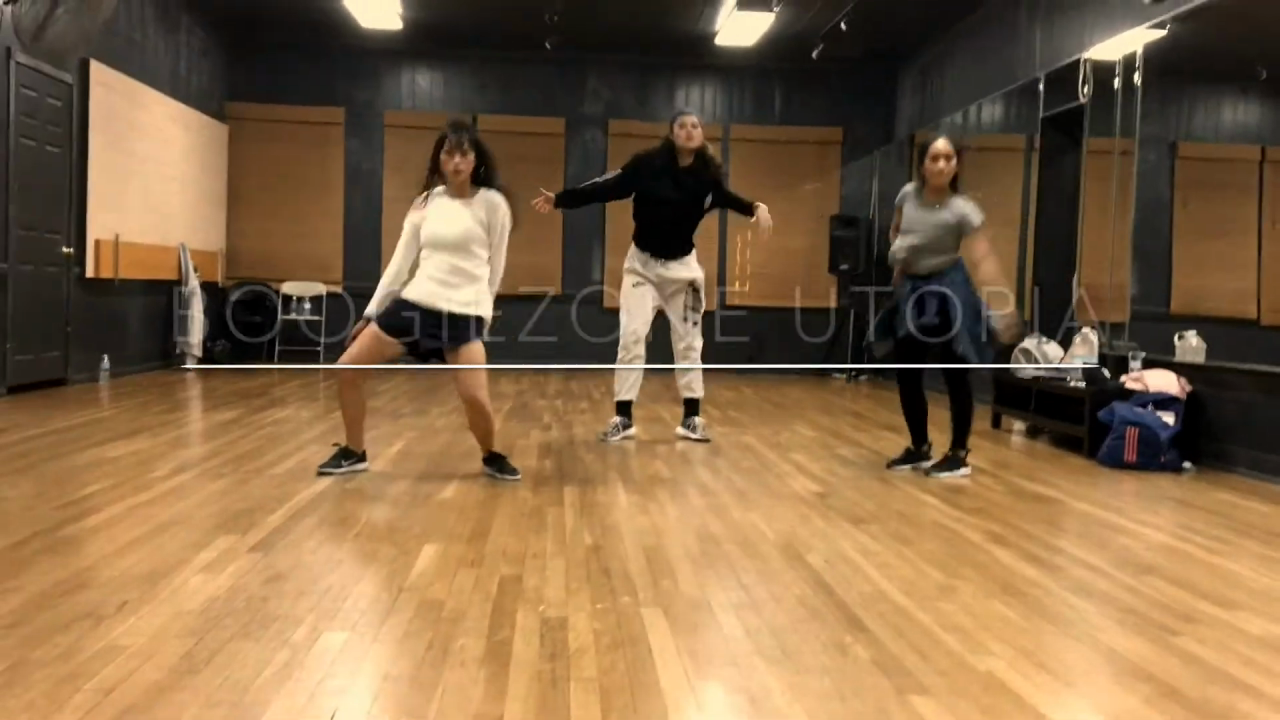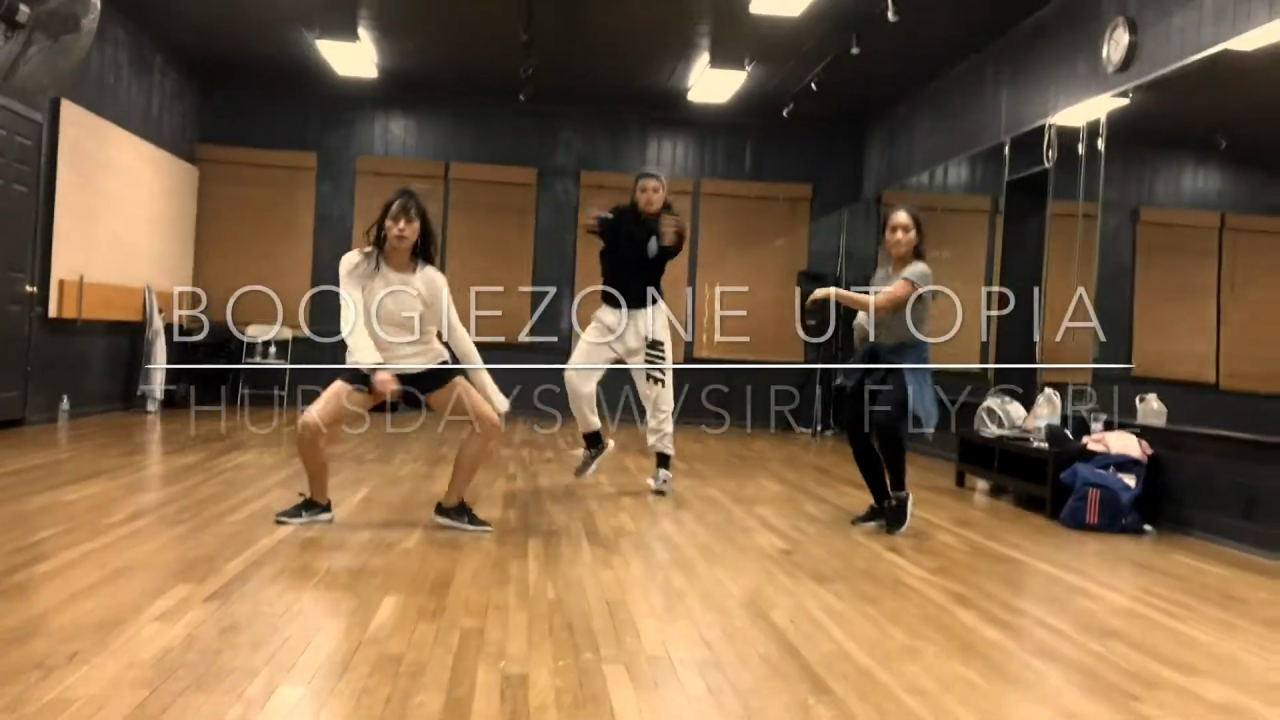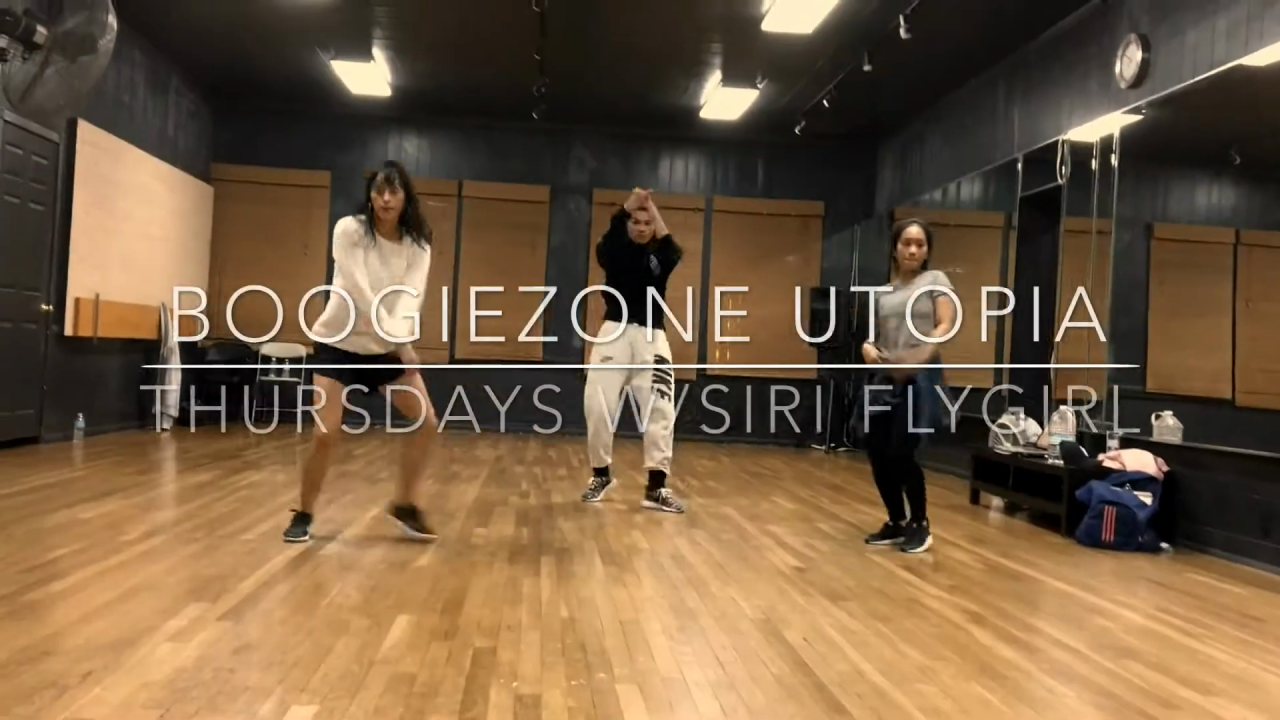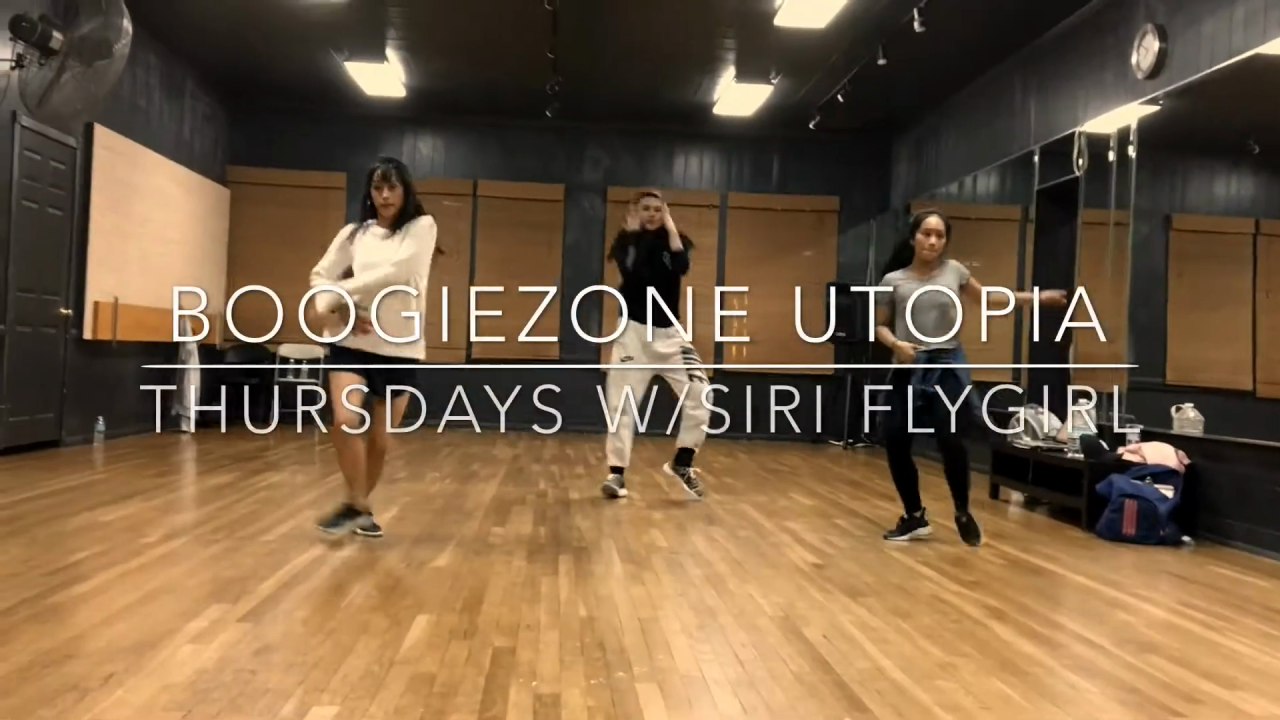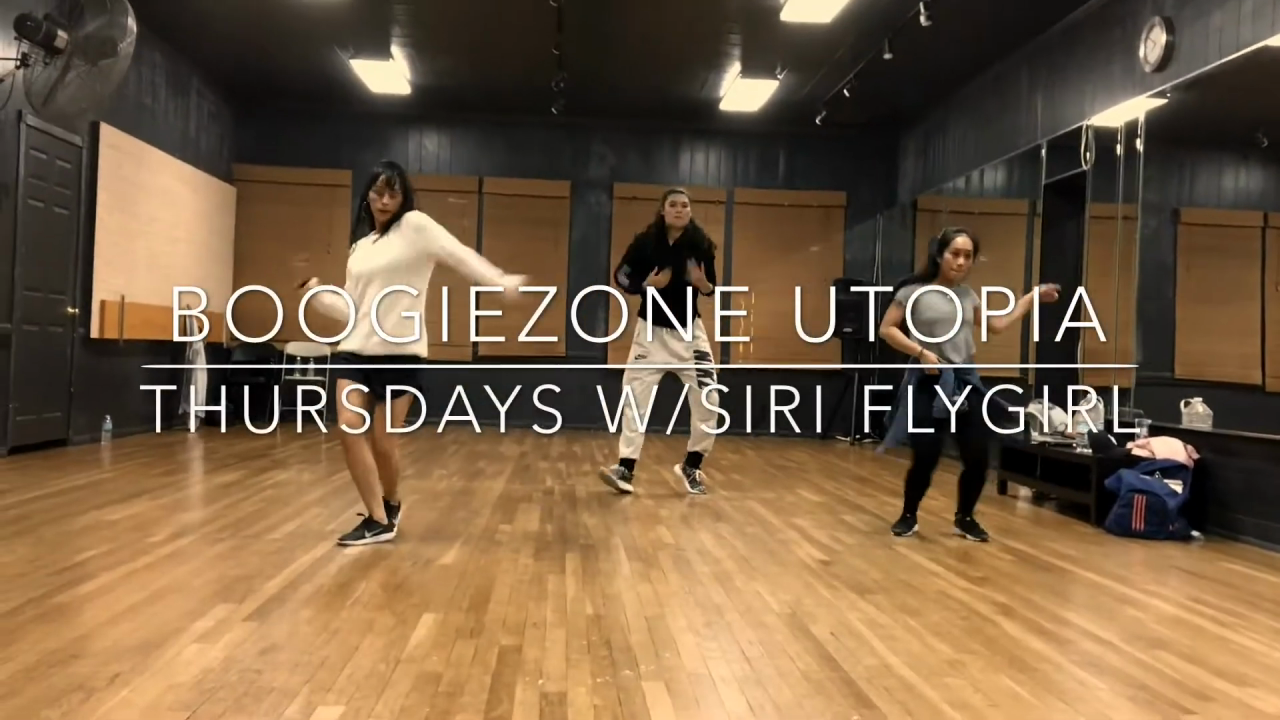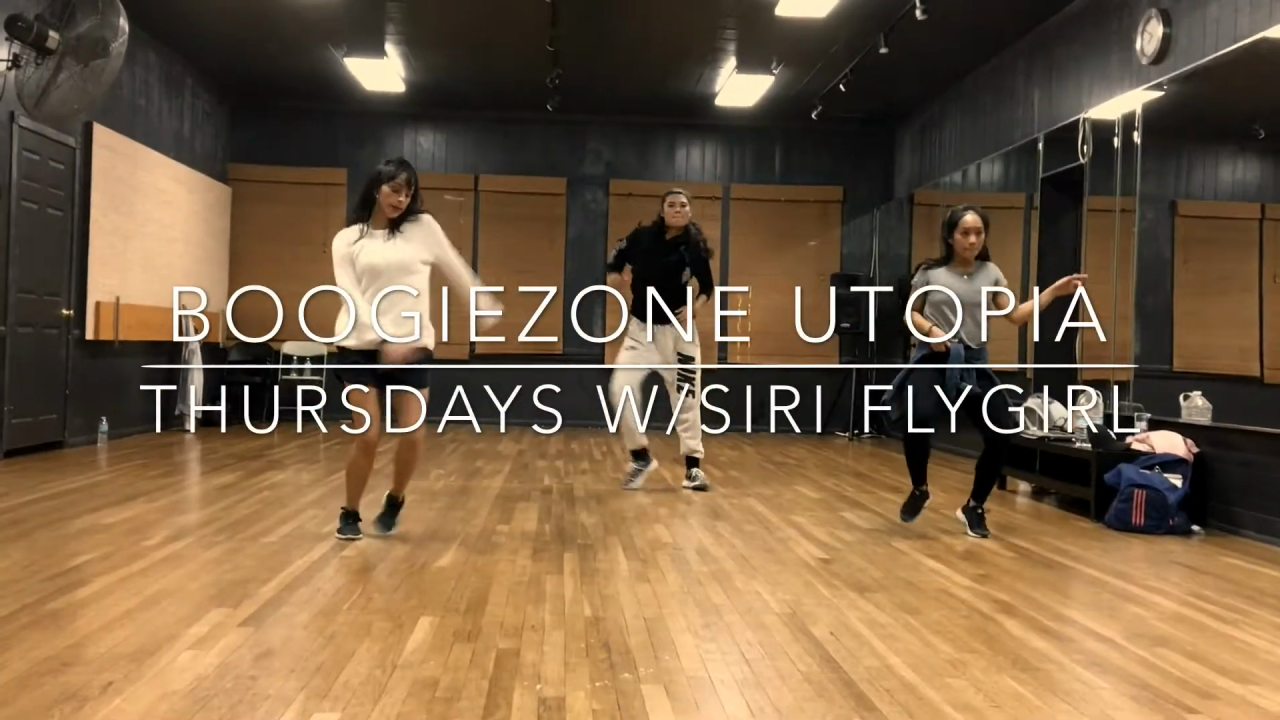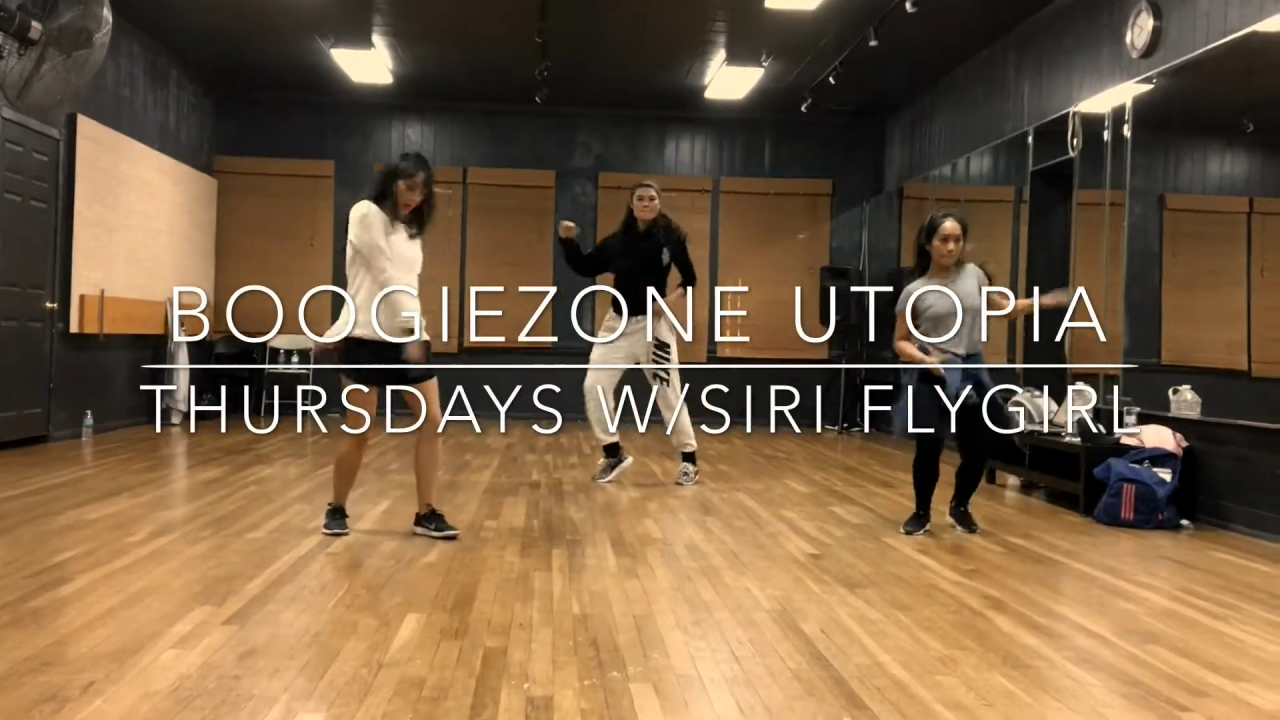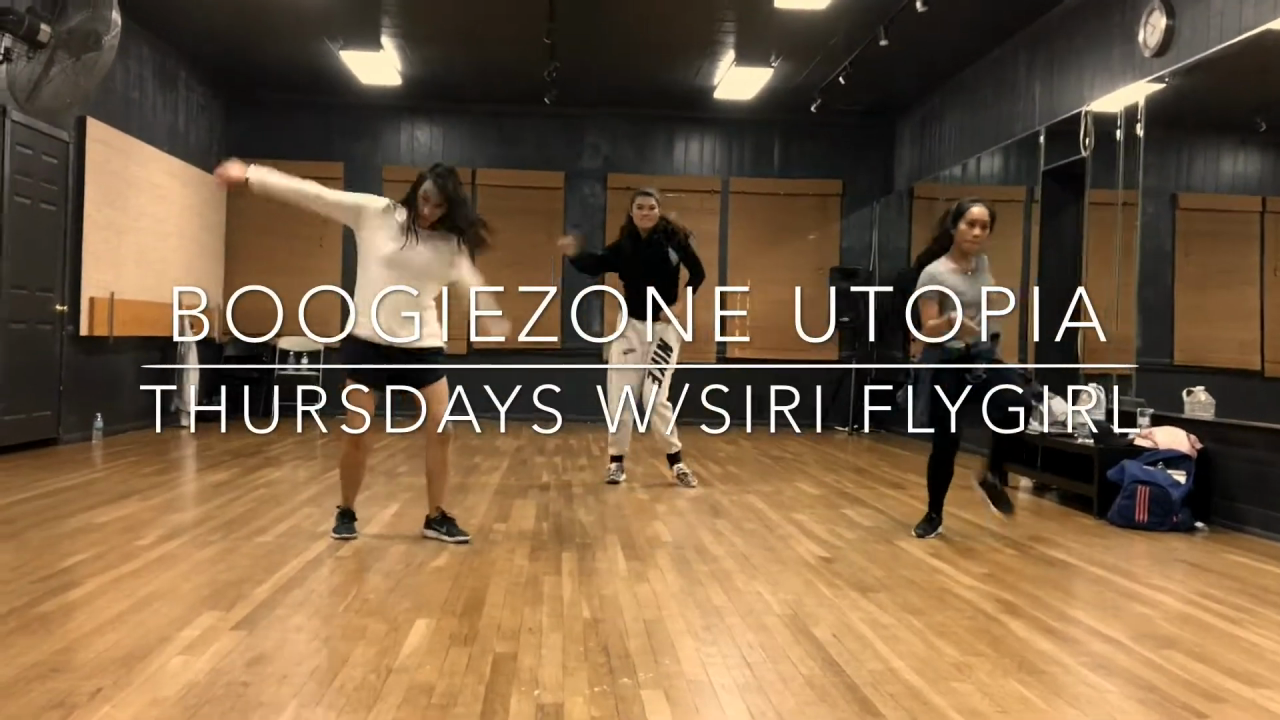
dt=0.3s
person 1, frame 1
left shoulder: (493, 204)
right shoulder: (424, 205)
left elbow: (494, 269)
right elbow: (401, 261)
left wrist: (482, 313)
right wrist: (372, 313)
left hip: (463, 313)
right hip: (413, 306)
left knee: (475, 399)
right knee: (346, 369)
left ankle: (492, 457)
right ankle: (353, 452)
person 1, frame 2
left shoulder: (431, 279)
right shoulder: (356, 264)
left elbow: (458, 336)
right elbow: (354, 322)
left wrist: (493, 394)
right wrist: (375, 370)
left hip: (426, 365)
right hip: (373, 366)
left knee: (489, 419)
right knee: (310, 425)
left ankle: (452, 505)
right ankle: (319, 502)
person 1, frame 3
left shoulder: (418, 249)
right shoulder: (349, 230)
left elbow: (411, 299)
right elbow: (359, 291)
left wrist: (401, 336)
right wrist: (390, 338)
left hip: (387, 348)
right hip: (339, 342)
left knee: (426, 423)
right knee: (327, 433)
left ankle: (406, 505)
right ankle: (304, 514)
person 1, frame 4
left shoulder: (422, 227)
right shoulder: (354, 234)
left elbow: (394, 273)
right elbow: (320, 276)
left wrist: (335, 295)
right wrist: (336, 309)
left hip: (400, 349)
right hip: (352, 344)
left knee: (379, 441)
right knee: (345, 421)
left ankle: (357, 506)
right ankle: (356, 505)
person 1, frame 5
left shoulder: (414, 225)
right shoulder: (359, 249)
left elbow: (457, 253)
right elbow: (349, 308)
left wrist: (502, 282)
right wrist: (314, 291)
left hip: (400, 351)
right hip: (354, 349)
left knee: (383, 441)
right knee: (349, 428)
left ankle: (389, 507)
right ankle: (378, 519)
person 1, frame 6
left shoulder: (422, 228)
right shoulder: (347, 240)
left elbow: (456, 270)
right elbow: (351, 299)
left wrist: (484, 307)
right wrist: (384, 339)
left hip: (411, 347)
right hip: (360, 347)
left knee: (412, 437)
right knee: (366, 437)
left ankle: (394, 499)
right ankle: (350, 514)
person 1, frame 7
left shoulder: (412, 230)
right shoulder: (366, 213)
right elbow: (382, 274)
right wrist: (407, 326)
left hip: (410, 339)
right hip: (366, 339)
left knee: (431, 423)
right knee: (359, 432)
left ankle: (426, 513)
right ankle: (337, 509)
person 1, frame 8
left shoulder: (451, 244)
right shoulder: (377, 213)
left elbow: (471, 285)
right elbow: (317, 195)
left wrist: (496, 325)
right wrist: (252, 176)
left hip: (422, 347)
right hip: (369, 341)
left knee: (441, 430)
right knee: (356, 434)
left ankle: (437, 517)
right ankle: (346, 511)
person 2, frame 1
left shoulder: (965, 210)
right shoulder: (909, 194)
left elbow: (985, 260)
right wrist: (897, 265)
left hip: (946, 294)
right hip: (910, 292)
left knee: (956, 375)
right knee: (906, 376)
left ankle: (958, 454)
right ankle: (919, 448)
person 2, frame 2
left shoulder: (919, 272)
right shoulder: (883, 271)
left elbow: (879, 306)
left wrist: (834, 293)
right wrist: (860, 324)
left hip: (904, 362)
right hip: (873, 359)
left knee: (887, 425)
right knee: (855, 429)
left ankle: (899, 496)
right ankle: (882, 503)
person 2, frame 3
left shoulder: (935, 281)
right shoulder: (882, 291)
left elbow: (945, 328)
right elbow: (872, 332)
left wrist: (919, 356)
right wrist: (868, 348)
left hip: (920, 375)
right hip: (883, 377)
left knee: (900, 451)
right knee: (878, 452)
left ankle: (920, 525)
right ankle: (899, 524)
person 2, frame 4
left shoulder: (954, 271)
right shoulder: (892, 281)
left elbow: (986, 298)
right elbow: (880, 326)
left wrist: (1036, 298)
right wrist: (895, 344)
left hip: (947, 365)
right hip: (909, 370)
left knee: (951, 439)
right knee: (895, 443)
left ankle: (963, 514)
right ankle: (914, 516)
person 2, frame 5
left shoulder: (969, 294)
right shoulder: (914, 291)
left elbow: (997, 325)
right elbow: (886, 329)
left wrist: (1032, 298)
right wrist: (919, 351)
left hip: (965, 380)
right hip: (926, 381)
left knee: (977, 454)
right knee: (927, 456)
left ankle: (965, 516)
right ankle: (909, 514)
person 2, frame 6
left shoulder: (990, 273)
right shoulder: (929, 273)
left elbow: (1016, 315)
right elbow: (911, 312)
left wrist: (1055, 290)
right wrist: (930, 329)
left hip: (974, 363)
right hip: (933, 360)
left knee: (1000, 438)
right knee: (914, 425)
left ankle: (974, 507)
right ankle: (919, 490)
person 2, frame 7
left shoulder: (973, 274)
right shoulder: (914, 293)
left elbow: (1003, 307)
right elbow: (901, 342)
left wrist: (1042, 302)
right wrist: (925, 360)
left hip: (973, 372)
right hip: (932, 377)
left knee: (976, 452)
right knee: (928, 447)
left ankle: (959, 506)
right ankle: (921, 513)
person 2, frame 8
left shoulder: (982, 263)
right shoulder: (933, 274)
right elbow: (927, 330)
right wrist: (952, 322)
left hip: (984, 357)
right hip: (947, 363)
left knee: (1014, 407)
right knee: (945, 445)
left ankle: (993, 478)
right ankle: (934, 515)
person 3, frame 1
left shoulder: (709, 175)
right shoulder: (648, 164)
left elbow: (728, 200)
right elbow: (610, 185)
left wrist: (756, 208)
right wrist: (561, 198)
left hip: (682, 266)
right hip: (641, 262)
left knee: (688, 341)
right knee: (631, 337)
left ankle: (691, 417)
right ankle: (622, 417)
person 3, frame 2
left shoulder: (671, 229)
right shoulder: (619, 220)
left elbow: (665, 253)
right elbow: (601, 226)
left wrist: (667, 239)
right wrist: (593, 222)
left hip: (648, 315)
right hip: (609, 313)
left knee: (658, 393)
right knee: (575, 375)
left ankle: (662, 468)
right ankle: (594, 442)
person 3, frame 3
left shoulder: (659, 255)
right shoulder: (614, 252)
left elbow: (672, 255)
right elbow: (605, 248)
left wrist: (654, 214)
right wrist: (622, 212)
left hip: (652, 335)
right hip: (616, 332)
left knee: (660, 409)
right knee: (598, 406)
left ankle: (657, 487)
right ankle: (600, 475)
person 3, frame 4
left shoulder: (672, 243)
right shoulder: (628, 246)
left elbow: (681, 267)
right elbow: (635, 273)
left wrist: (671, 227)
right wrist: (634, 232)
left hip: (670, 332)
right hip: (634, 331)
left knee: (700, 394)
right knee: (622, 404)
left ankle: (683, 463)
right ankle: (617, 474)
person 3, frame 5
left shoulder: (700, 246)
right shoulder: (645, 243)
left elbow: (711, 290)
right elbow: (622, 279)
left wrist: (702, 284)
right wrist: (648, 285)
left hip: (688, 330)
right hip: (651, 331)
left knee: (706, 400)
right knee: (636, 397)
left ankle: (691, 466)
right ankle: (624, 468)
person 3, frame 6
left shoulder: (695, 249)
right shoulder: (642, 237)
left elbow: (707, 287)
right elbow: (619, 252)
left wrist: (696, 306)
right wrist: (613, 273)
left hip: (678, 330)
right hip: (641, 329)
left knee: (687, 400)
right knee: (621, 388)
left ankle: (693, 467)
right ankle: (640, 458)
person 3, frame 7
left shoulder: (671, 237)
right shoulder: (617, 241)
left elbow: (689, 276)
right elbow: (585, 266)
left wrist: (676, 297)
right wrist: (568, 240)
left hip: (655, 322)
right hip: (619, 321)
left knee: (668, 393)
right knee: (595, 387)
left ankle: (689, 460)
right ankle: (614, 455)
person 3, frame 8
left shoulder: (674, 238)
right shoulder: (622, 247)
left elbow: (698, 273)
right elbow: (594, 265)
left wrist: (679, 305)
right wrist: (573, 253)
left hip: (663, 325)
right hip: (630, 325)
left knee: (655, 398)
right knee: (620, 398)
left ankle: (676, 460)
right ankle: (617, 462)
